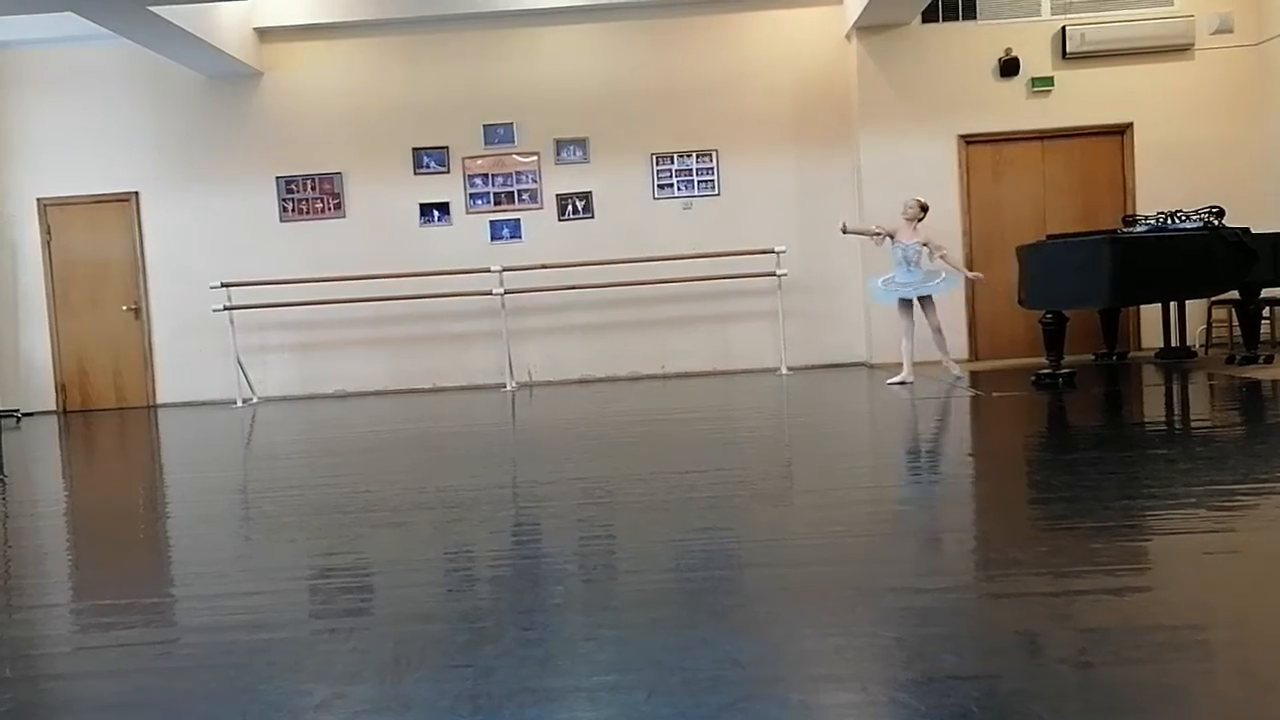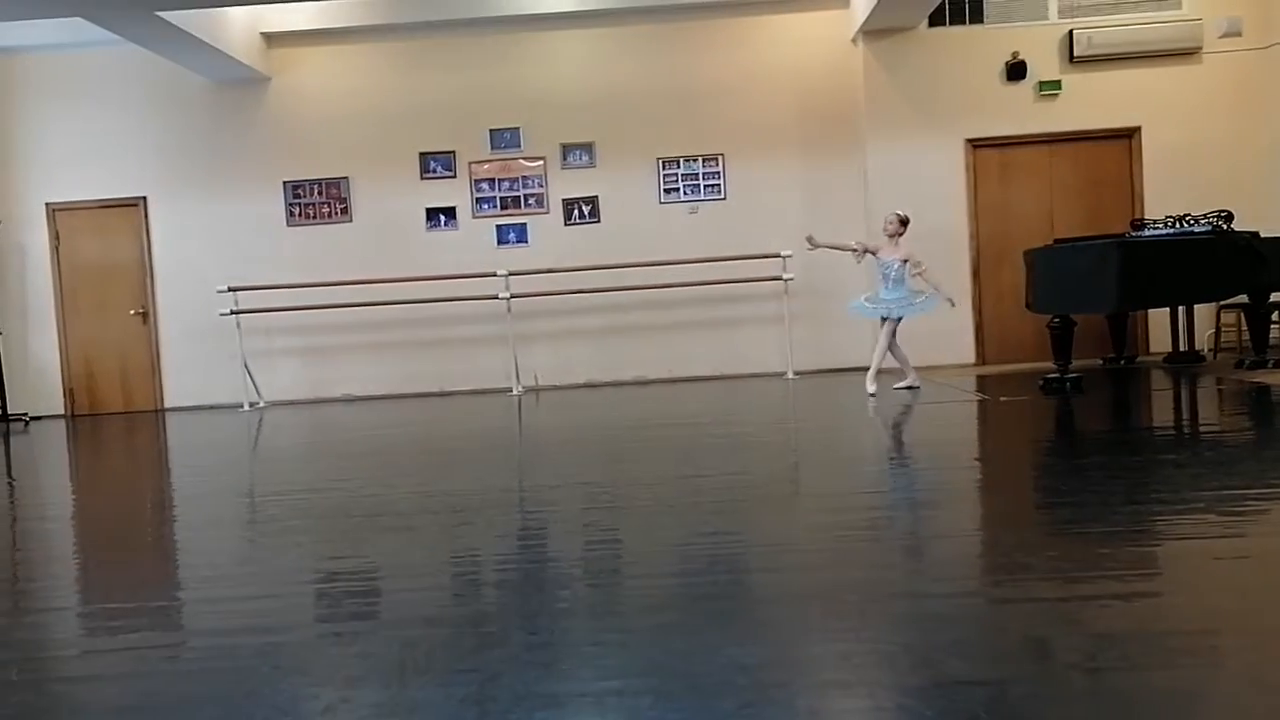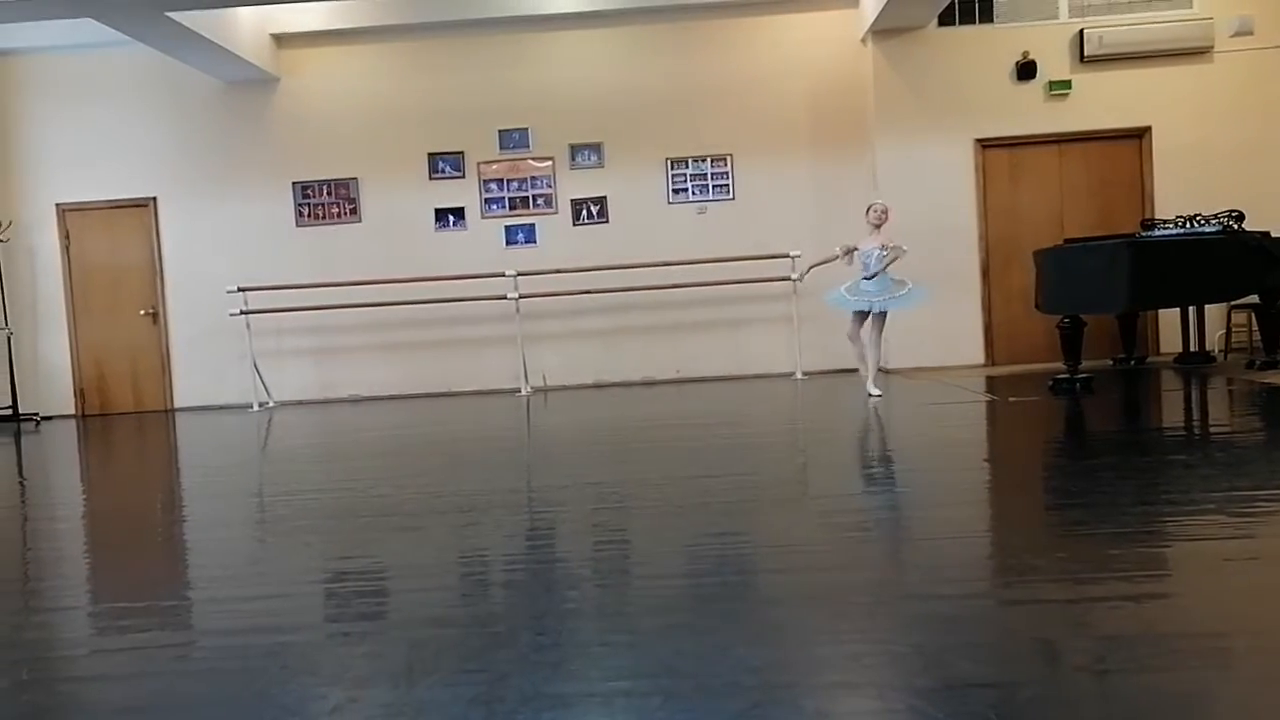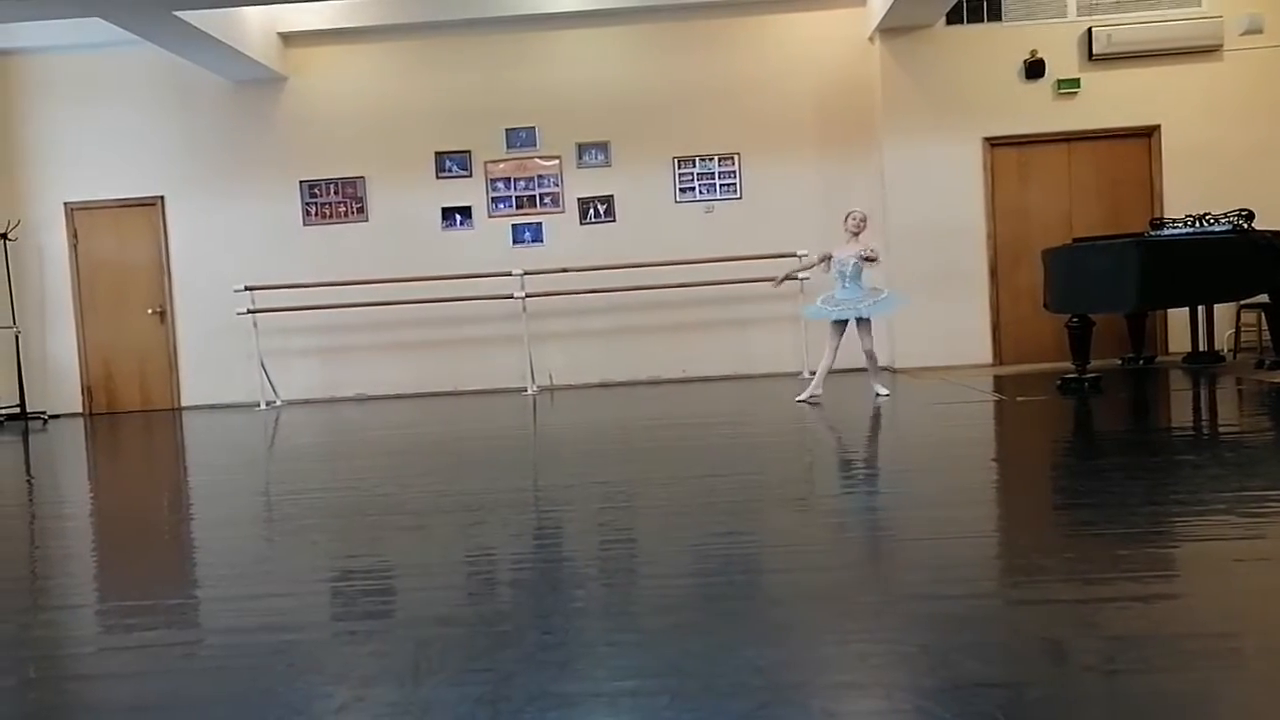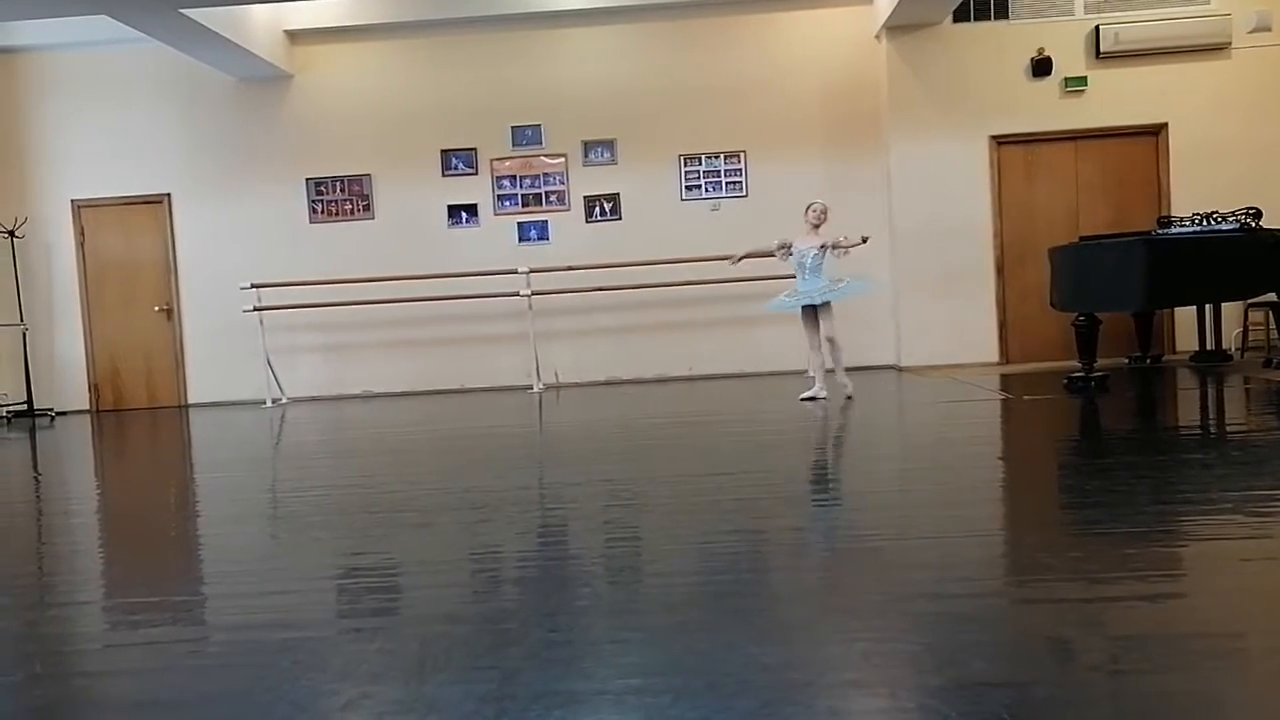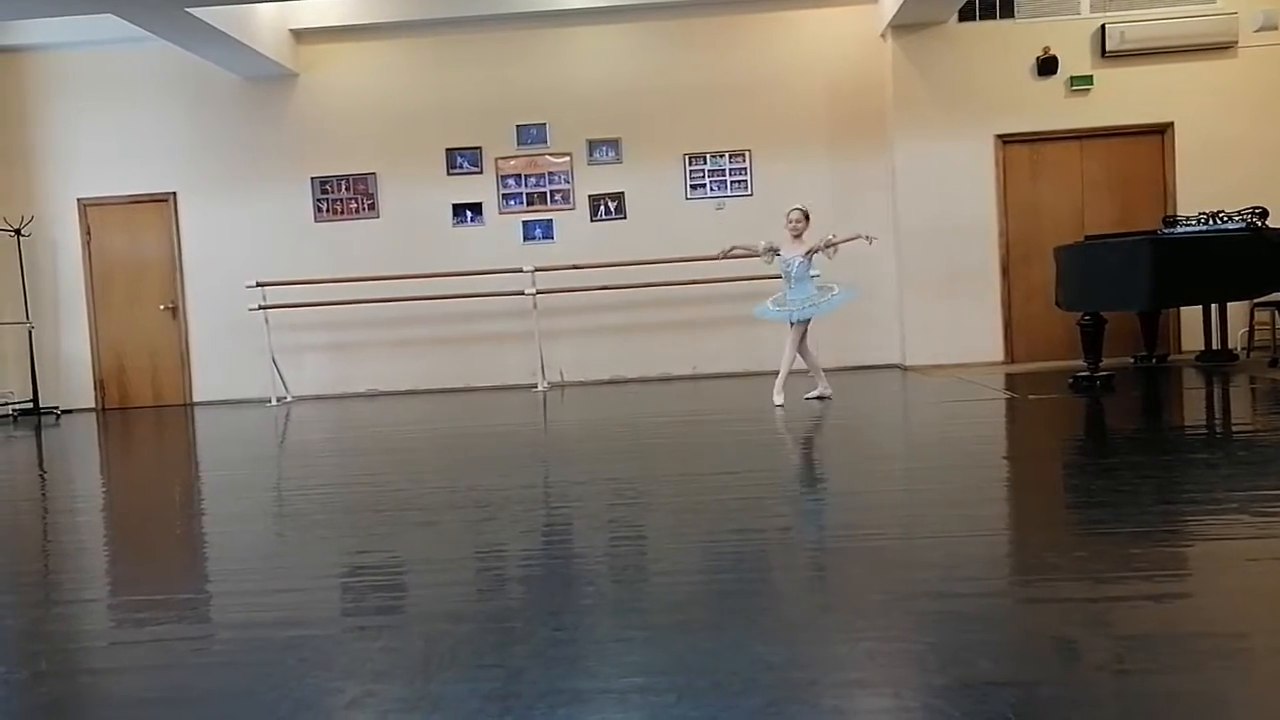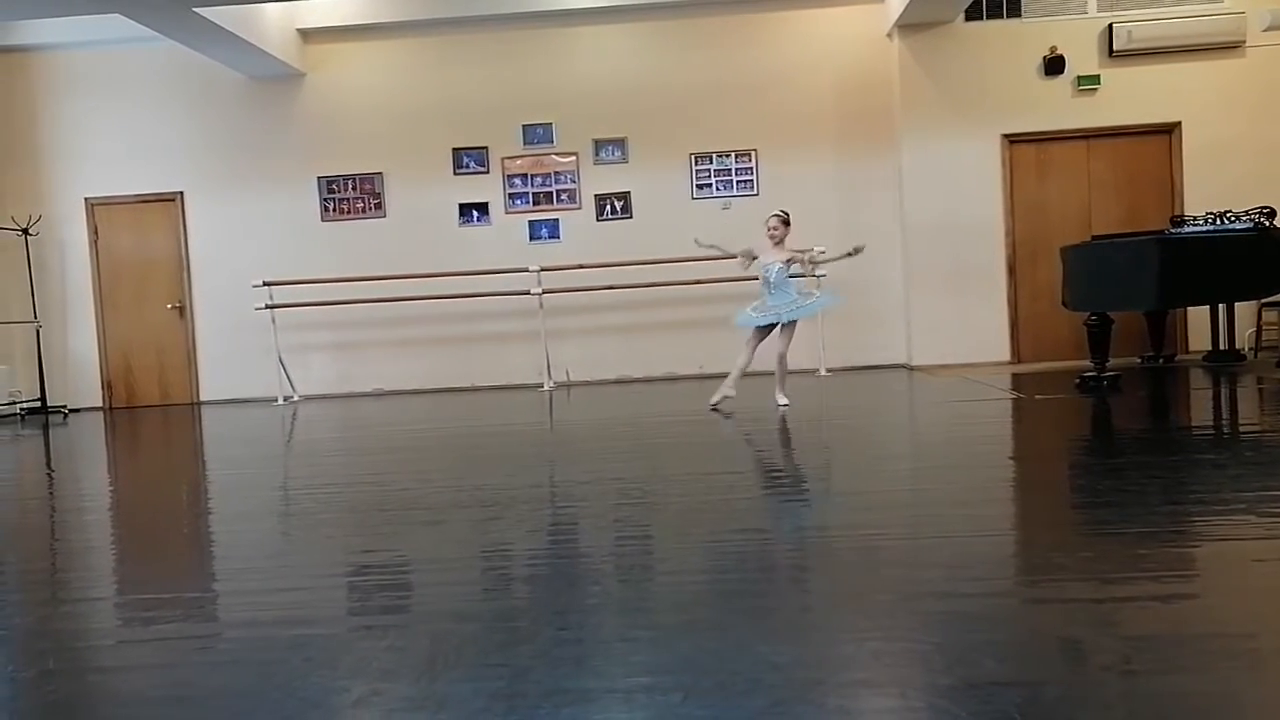
dt=0.5s
person 1, frame 1
left shoulder: (922, 238)
right shoulder: (895, 233)
left elbow: (944, 256)
right elbow: (872, 232)
left wrist: (966, 273)
right wrist: (850, 231)
left hip: (921, 282)
right hip: (901, 284)
left knee: (935, 324)
right knee: (906, 328)
left ankle: (947, 360)
right ankle: (907, 371)
person 1, frame 2
left shoulder: (904, 253)
right shoulder: (878, 250)
left elbow: (922, 274)
right elbow: (850, 247)
left wrist: (941, 294)
right wrist: (820, 245)
left hip: (900, 299)
right hip: (883, 300)
left knee: (886, 334)
right knee: (890, 341)
left ankle: (871, 376)
right ankle: (911, 377)
person 1, frame 3
left shoulder: (884, 240)
right shoulder: (860, 244)
left elbow: (895, 254)
right elbow: (839, 254)
left wrist: (878, 269)
right wrist: (813, 265)
left hip: (881, 291)
right hip: (862, 292)
left knee: (875, 337)
right knee: (853, 333)
left ankle: (871, 382)
right ankle: (865, 369)
person 1, frame 4
left shoulder: (863, 248)
right shoulder: (836, 252)
left elbow: (873, 256)
right elbow: (814, 262)
left wrist: (870, 258)
right wrist: (788, 274)
left hip: (860, 300)
right hip: (840, 301)
left knee: (867, 347)
right knee: (831, 345)
left ankle: (876, 382)
right ankle: (815, 387)
person 1, frame 5
left shoulder: (823, 241)
right shoulder: (795, 242)
left elbow: (843, 244)
right elbow: (772, 250)
left wrist: (861, 241)
right wrist: (745, 254)
left hip: (821, 289)
right hip: (803, 293)
left knee: (828, 334)
right knee: (812, 341)
left ankle: (842, 377)
right ankle: (820, 386)
person 1, frame 6
left shoulder: (809, 248)
right shoulder: (781, 248)
left elbow: (833, 242)
right elbow: (757, 249)
left wrist: (860, 236)
right wrist: (732, 248)
left hip: (807, 299)
right hip: (791, 301)
left knee: (793, 341)
right knee: (800, 345)
left ankle: (779, 387)
right ankle: (823, 386)
person 1, frame 7
left shoulder: (789, 255)
right shoulder: (762, 255)
left elbow: (818, 260)
right elbow: (734, 254)
left wrist: (847, 254)
right wrist: (710, 246)
left hip: (788, 306)
right hip: (769, 308)
left knee: (781, 351)
right knee: (750, 345)
left ankle: (780, 392)
right ankle: (728, 386)
